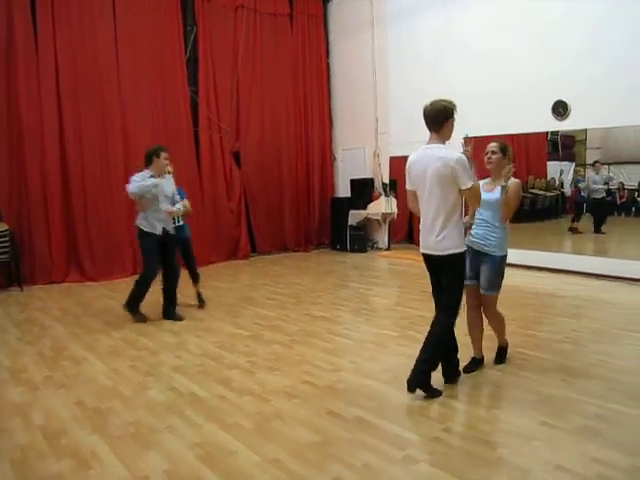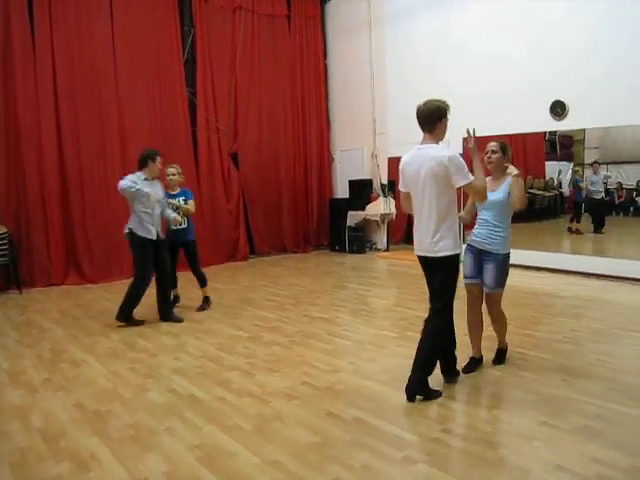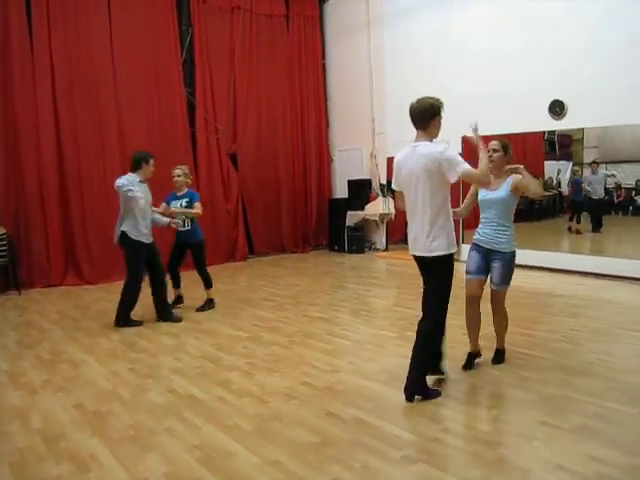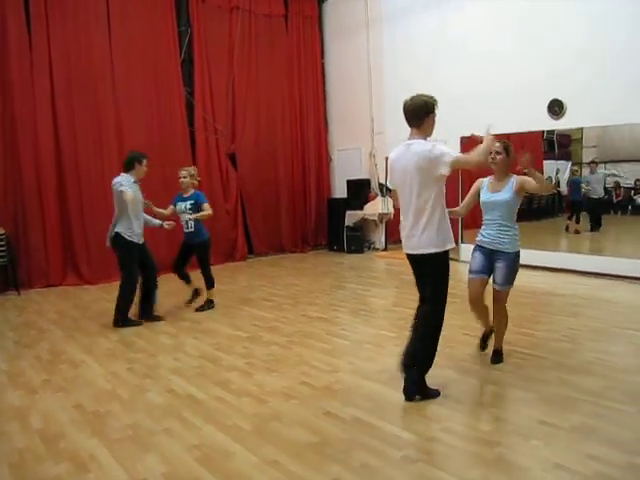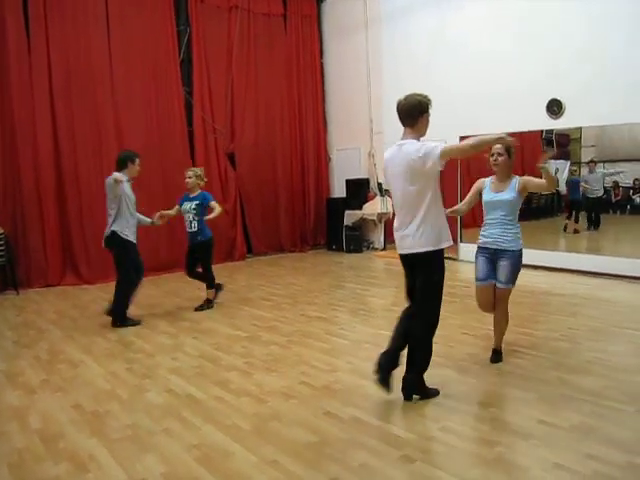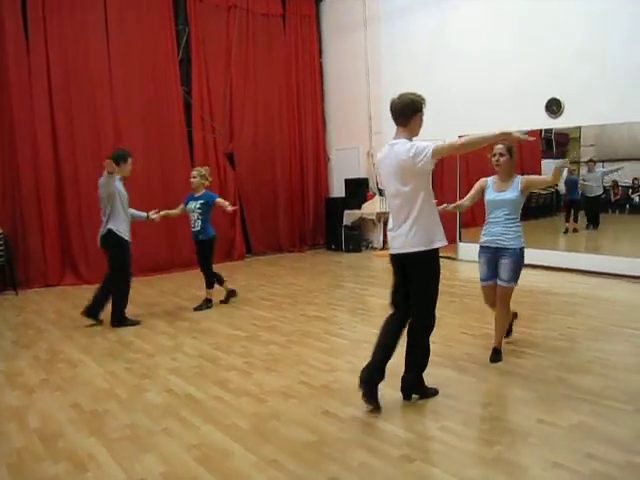
dt=0.1s
person 1, frame 1
left shoulder: (413, 159)
right shoulder: (455, 159)
right elbow: (475, 202)
right wrist: (471, 163)
left hip: (427, 245)
right hip: (450, 247)
left knee: (443, 308)
right knee: (447, 312)
left ankle: (450, 368)
right ankle: (421, 372)
person 1, frame 2
left shoulder: (406, 160)
right shoulder: (448, 158)
right elbow: (481, 194)
right wrist: (476, 158)
left hip: (422, 246)
right hip: (444, 247)
left knee: (440, 308)
right knee: (439, 313)
left ankle: (449, 367)
right ankle: (418, 382)
person 1, frame 3
left shoulder: (400, 158)
right shoulder: (441, 154)
right elbow: (483, 179)
left hip: (417, 245)
right hip: (439, 246)
left knee: (434, 307)
right knee: (432, 313)
left ankle: (433, 361)
right ankle: (416, 382)
person 1, frame 4
left shoulder: (394, 156)
right shoulder: (430, 152)
right elbow: (475, 161)
right wrist: (489, 142)
left hip: (411, 244)
right hip: (433, 245)
left knee: (427, 306)
right knee: (431, 313)
left ankle: (411, 361)
right ankle: (414, 382)
person 1, frame 5
left shoulder: (389, 155)
right shoulder: (422, 151)
right elbow: (468, 147)
right wrist: (498, 138)
left hip: (404, 244)
right hip: (427, 244)
left knee: (416, 306)
right knee: (426, 313)
left ankle: (388, 362)
right ankle: (413, 382)
person 1, frame 6
left shoulder: (383, 155)
right shoulder: (413, 151)
right elbow: (460, 145)
left wrist: (430, 207)
right wrist: (503, 134)
left hip: (397, 247)
right hip: (421, 246)
left knee: (400, 311)
right knee: (422, 316)
left ankle: (372, 376)
right ankle: (412, 383)
person 2, frame 1
left shoulder: (514, 184)
right shoulder: (479, 185)
left elbow: (506, 215)
left wrist: (504, 184)
left hip: (494, 251)
right hip: (471, 247)
left knee: (488, 306)
right knee: (471, 304)
left ankle: (502, 342)
right ankle: (477, 355)
person 2, frame 2
left shoulder: (513, 182)
left elbow: (519, 205)
right elbow: (467, 216)
left wrist: (515, 175)
left hip: (497, 250)
right hip: (474, 246)
left knee: (492, 305)
right knee: (472, 303)
left ankle: (502, 346)
right ankle: (475, 355)
person 2, frame 3
left shoulder: (516, 181)
left elbow: (538, 193)
right elbow: (463, 211)
left wrist: (521, 171)
left hip: (503, 249)
right hip: (479, 245)
left knee: (497, 302)
right knee: (471, 297)
left ankle: (500, 347)
right ankle: (474, 349)
person 2, frame 4
left shoulder: (518, 182)
right shoulder: (481, 183)
left elbow: (547, 189)
right elbow: (463, 209)
left wrist: (529, 169)
left hip: (507, 249)
right hip: (482, 246)
left knee: (499, 301)
right knee: (474, 298)
left ankle: (498, 347)
right ankle: (487, 328)
person 2, frame 5
left shoulder: (521, 183)
right shoulder: (482, 183)
left elbow: (551, 186)
right elbow: (463, 207)
left wrist: (543, 168)
right wrist: (445, 212)
left hip: (510, 248)
right hip: (485, 247)
left knee: (501, 301)
right knee: (484, 302)
left ankle: (497, 347)
right ankle: (498, 320)
person 2, frame 6
left shoulder: (522, 182)
right shoulder: (484, 183)
left elbow: (552, 180)
right elbow: (465, 202)
left wrist: (560, 168)
right wrist: (447, 207)
left hip: (512, 247)
right hip: (488, 245)
left knee: (501, 299)
right knee: (491, 299)
left ankle: (497, 347)
right ankle: (509, 317)
person 3, frame 1
left shoulder: (168, 182)
right shoulder: (139, 178)
left elbow: (178, 202)
right elbow: (132, 192)
left wrist: (177, 209)
right wrist: (155, 183)
left hip: (167, 231)
right hip: (148, 230)
left knee: (172, 272)
right knee: (151, 270)
left ankle: (170, 310)
right ankle: (132, 305)
person 3, frame 2
left shoulder: (158, 185)
right shoulder: (132, 180)
left elbow: (163, 209)
right elbow: (122, 187)
left wrist: (174, 216)
right wrist: (147, 193)
left hip: (157, 236)
right hip: (139, 235)
left knee: (164, 273)
right knee: (144, 275)
left ankle: (166, 312)
right ankle: (125, 314)
person 3, frame 3
left shoulder: (145, 186)
right shoulder: (127, 181)
right elbow: (119, 185)
left wrist: (168, 222)
right wrist: (137, 198)
left hip: (146, 238)
right hip: (132, 237)
left knee: (158, 273)
right knee: (135, 277)
left ankle: (164, 312)
right ankle: (123, 318)
person 3, frame 4
left shoulder: (135, 185)
right shoulder: (122, 182)
right elbow: (116, 186)
left wrist: (160, 224)
right wrist: (125, 192)
left hip: (135, 238)
right hip: (123, 238)
left knee: (151, 270)
right knee: (130, 277)
left ankle: (147, 312)
right ankle: (121, 318)
person 3, frame 5
left shoulder: (126, 184)
right shoulder: (116, 182)
right elbow: (111, 181)
left wrist: (151, 221)
right wrist: (117, 180)
left hip: (127, 237)
right hip: (119, 237)
left knee: (136, 271)
right knee: (127, 277)
left ankle: (116, 309)
right ankle: (120, 318)
person 3, frame 6
left shoulder: (117, 183)
right shoulder: (109, 182)
right elbow: (106, 181)
left wrist: (146, 216)
right wrist: (109, 172)
left hip: (114, 235)
right hip: (115, 235)
left knee: (114, 275)
right knee: (122, 276)
left ankle: (93, 310)
right ankle: (118, 318)
person 4, frame 1
left shoulder: (179, 191)
left elbow: (188, 209)
left wrist: (183, 205)
left hip: (183, 234)
left knee: (190, 265)
left ankle: (199, 294)
person 4, frame 2
left shoulder: (186, 192)
right shoulder: (163, 195)
left elbow: (191, 209)
left wrist: (176, 204)
left hip: (187, 237)
right hip: (171, 237)
left knee: (195, 267)
right knee: (170, 268)
left ankle: (206, 297)
right ankle: (175, 297)
person 4, frame 3
left shoulder: (192, 194)
right shoulder: (170, 196)
left elbow: (198, 212)
right elbow: (161, 211)
left wrist: (180, 211)
left hip: (195, 238)
right hip: (180, 238)
left knee: (201, 268)
right knee: (172, 267)
left ankle: (210, 300)
right ankle: (178, 296)
person 4, frame 4
left shoulder: (198, 195)
right shoulder: (178, 197)
left elbow: (208, 212)
right elbow: (167, 212)
left wrist: (193, 216)
right wrist: (152, 208)
left hip: (201, 239)
right hip: (188, 239)
left knee: (205, 269)
right knee: (177, 267)
left ankle: (209, 301)
right ankle: (194, 290)
person 4, frame 5
left shoulder: (204, 196)
right shoulder: (185, 197)
left elbow: (217, 208)
right elbow: (173, 213)
left wrist: (212, 215)
right wrist: (162, 213)
left hip: (204, 238)
right hip: (193, 239)
left knee: (206, 269)
right knee: (190, 269)
left ankle: (209, 300)
right ankle: (215, 286)
person 4, frame 6
left shoulder: (208, 196)
right shoulder: (190, 197)
left elbow: (222, 202)
right elbow: (178, 211)
left wrist: (228, 207)
right wrist: (165, 212)
left hip: (206, 237)
right hip: (198, 237)
left knee: (206, 268)
right knee: (206, 268)
left ankle: (208, 300)
right ankle: (229, 290)
